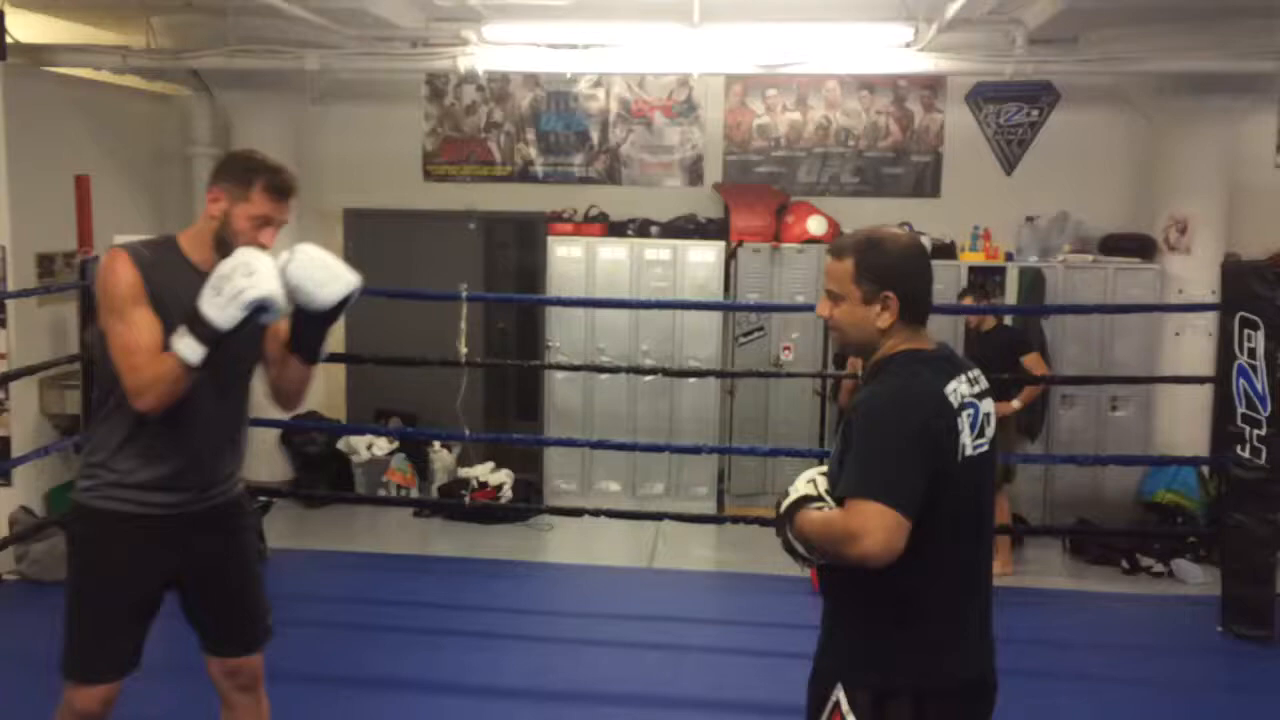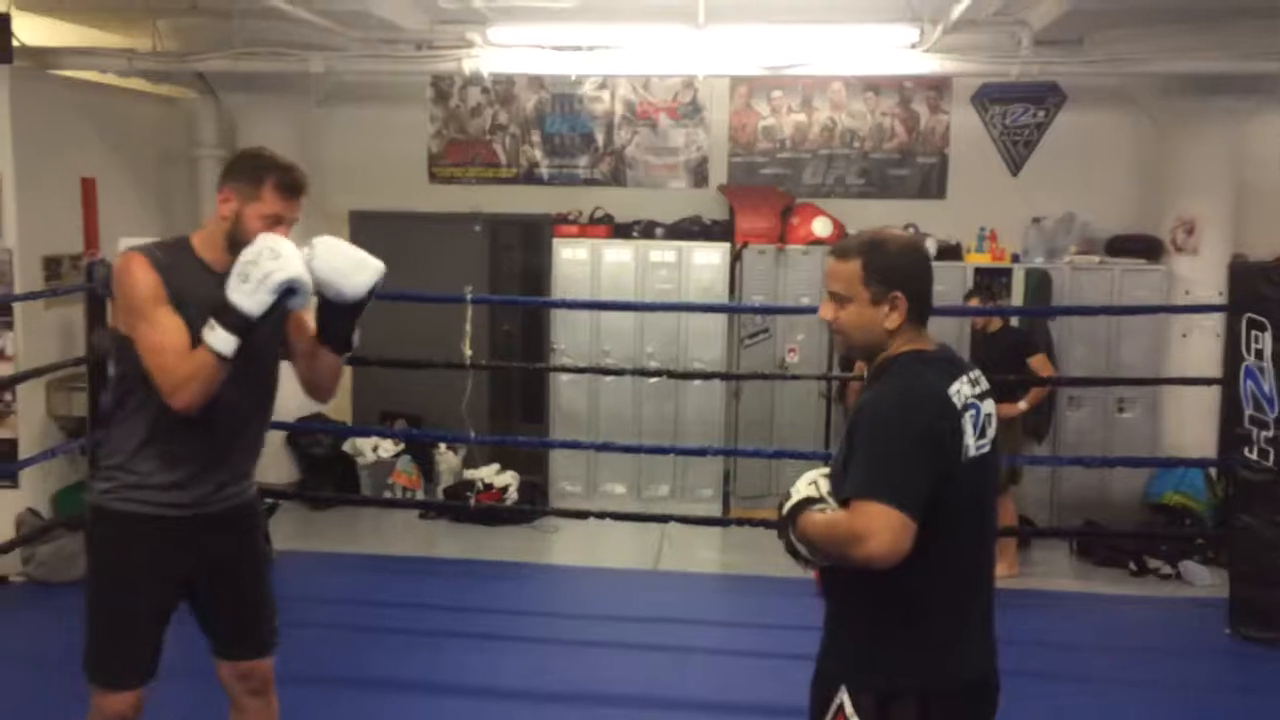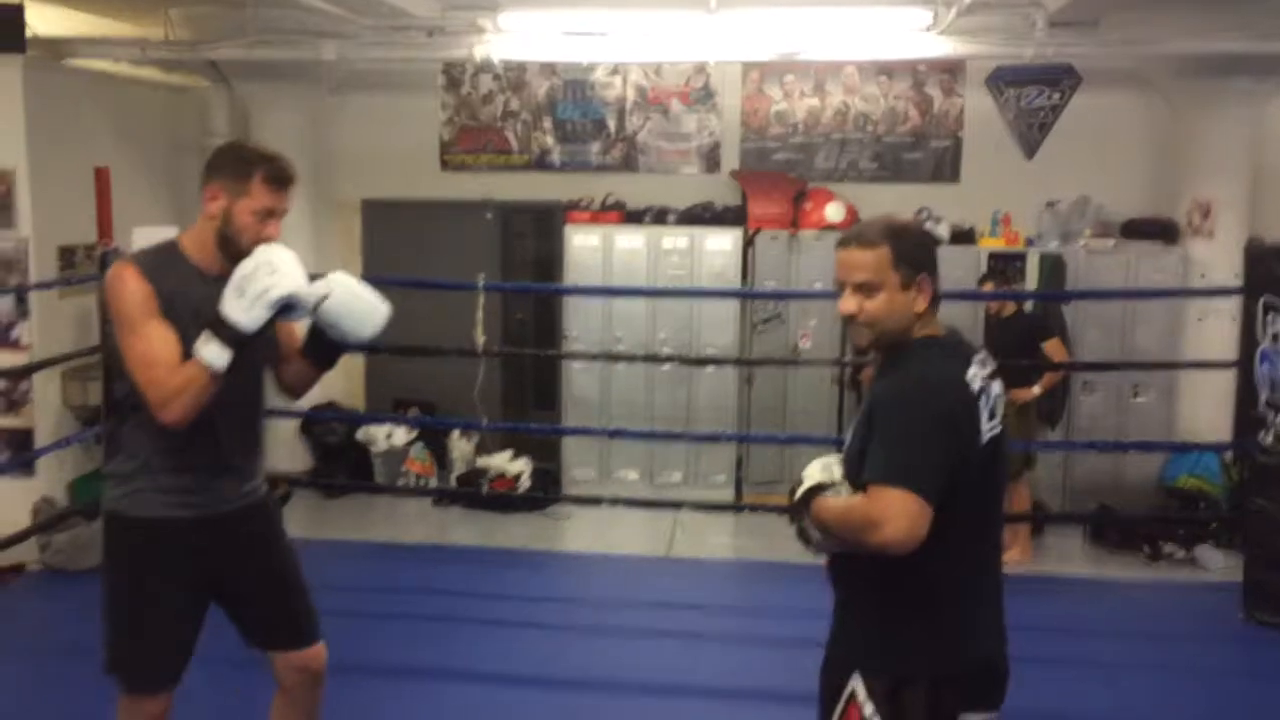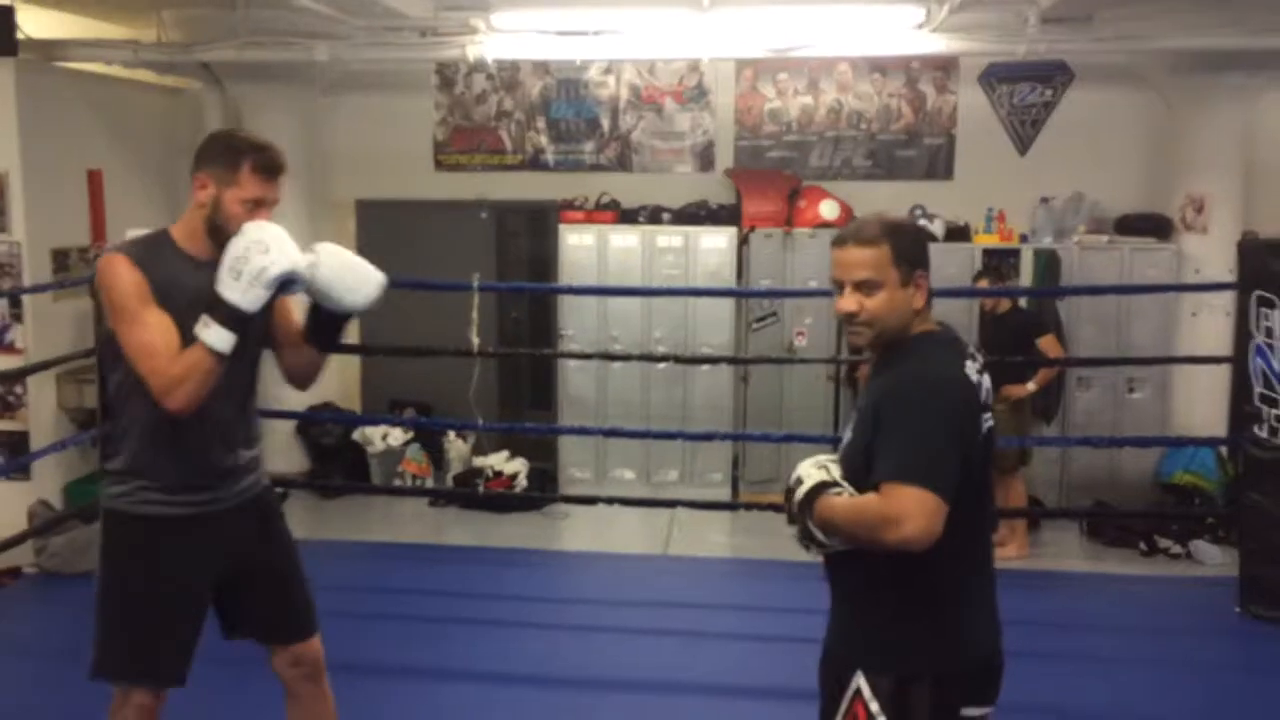
dt=0.2s
person 1, frame 1
left shoulder: (255, 280)
right shoulder: (128, 269)
left elbow: (287, 394)
right elbow: (147, 393)
left wrist: (313, 321)
right wrist: (209, 321)
left hip: (214, 505)
right hip: (121, 508)
left knee: (242, 673)
person 1, frame 2
left shoulder: (272, 276)
right shoulder: (144, 271)
left elbow: (320, 387)
right elbow: (182, 392)
left wrist: (338, 313)
right wrist: (238, 310)
left hip: (227, 508)
right hip: (138, 512)
person 1, frame 3
left shoulder: (265, 277)
right shoulder: (136, 280)
left elbow: (291, 383)
right elbow: (172, 406)
left wrist: (330, 337)
right wrist: (234, 324)
left hip: (240, 504)
right hip: (153, 516)
left knee: (304, 663)
person 1, frame 4
left shoulder: (260, 265)
right shoulder: (127, 269)
left elbow: (297, 372)
right elbow: (175, 393)
left wrist: (327, 317)
right wrist: (230, 307)
left hip: (241, 499)
right hip: (153, 514)
left knee: (304, 658)
person 2, frame 1
left shoulder: (891, 403)
right shoulder: (961, 377)
left elbow: (872, 539)
left wrist: (799, 517)
right wrist: (838, 493)
left hip: (887, 672)
person 2, frame 2
left shoulder: (897, 404)
right shoulder: (959, 377)
left elbow: (876, 540)
left wrist: (802, 519)
right wrist: (839, 503)
left hip: (891, 673)
person 2, frame 3
left shoulder: (915, 389)
right shoulder: (963, 361)
left elbow: (893, 525)
left wrist: (815, 504)
right wrist: (848, 488)
left hip: (901, 658)
person 2, frame 4
left shoulder: (919, 385)
right shoulder: (938, 358)
left elbow: (908, 522)
left wrist: (817, 505)
right wrist: (845, 486)
left hip: (900, 654)
person 3, frame 1
left shoulder: (1010, 336)
right shoulder: (972, 337)
left elbow: (1041, 374)
left wrist: (1014, 404)
left hip: (997, 420)
left knee: (997, 488)
left ankle: (1004, 558)
person 3, frame 2
left shoulder: (1016, 337)
right shoulder: (978, 339)
left elbow: (1048, 376)
left wrist: (1021, 405)
left hip: (1003, 421)
left knee: (1003, 490)
left ankle: (1010, 560)
right ankle: (994, 548)
person 3, frame 3
left shoulder: (1030, 322)
right shoulder: (992, 323)
left elbow: (1062, 360)
left wrist: (1035, 390)
left hip: (1017, 407)
left knee: (1017, 475)
left ankle: (1023, 545)
right ankle: (1008, 533)
person 3, frame 4
left shoulder: (1025, 319)
right shoulder: (987, 320)
left elbow: (1057, 356)
left wrist: (1030, 386)
left hip: (1012, 403)
left knee: (1012, 471)
right knee: (996, 469)
left ankle: (1020, 541)
right ankle: (1004, 529)
